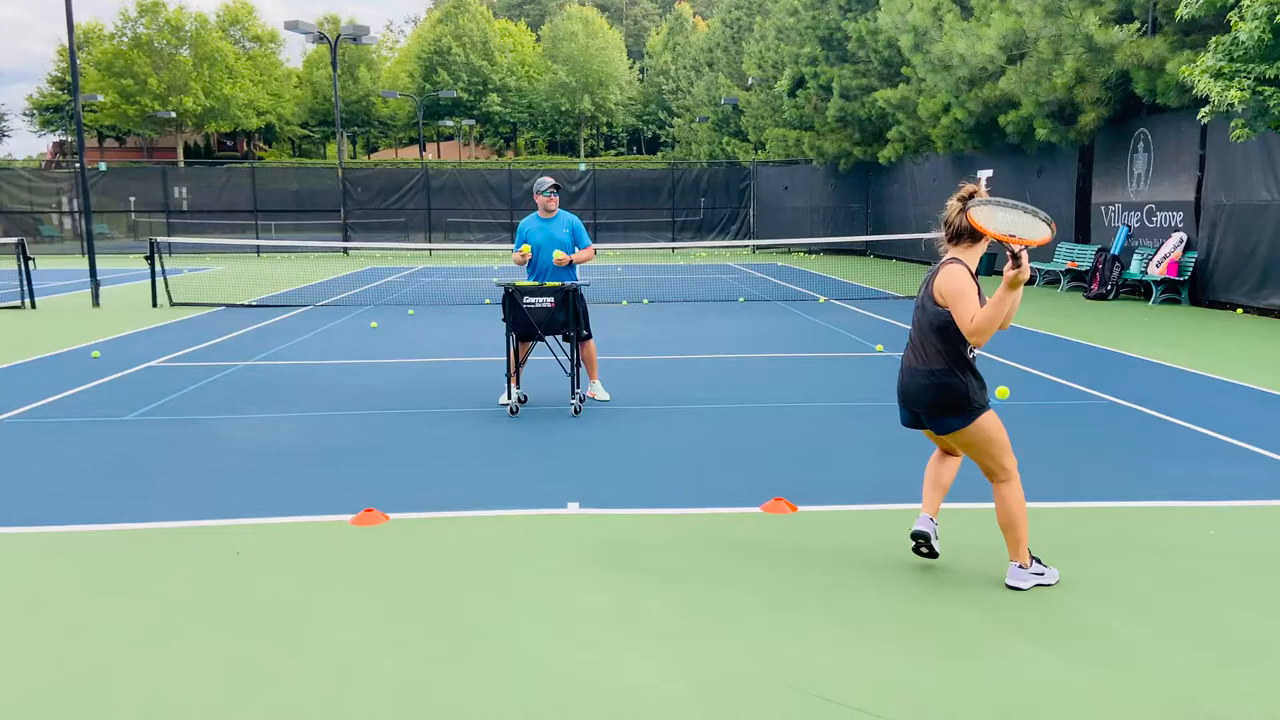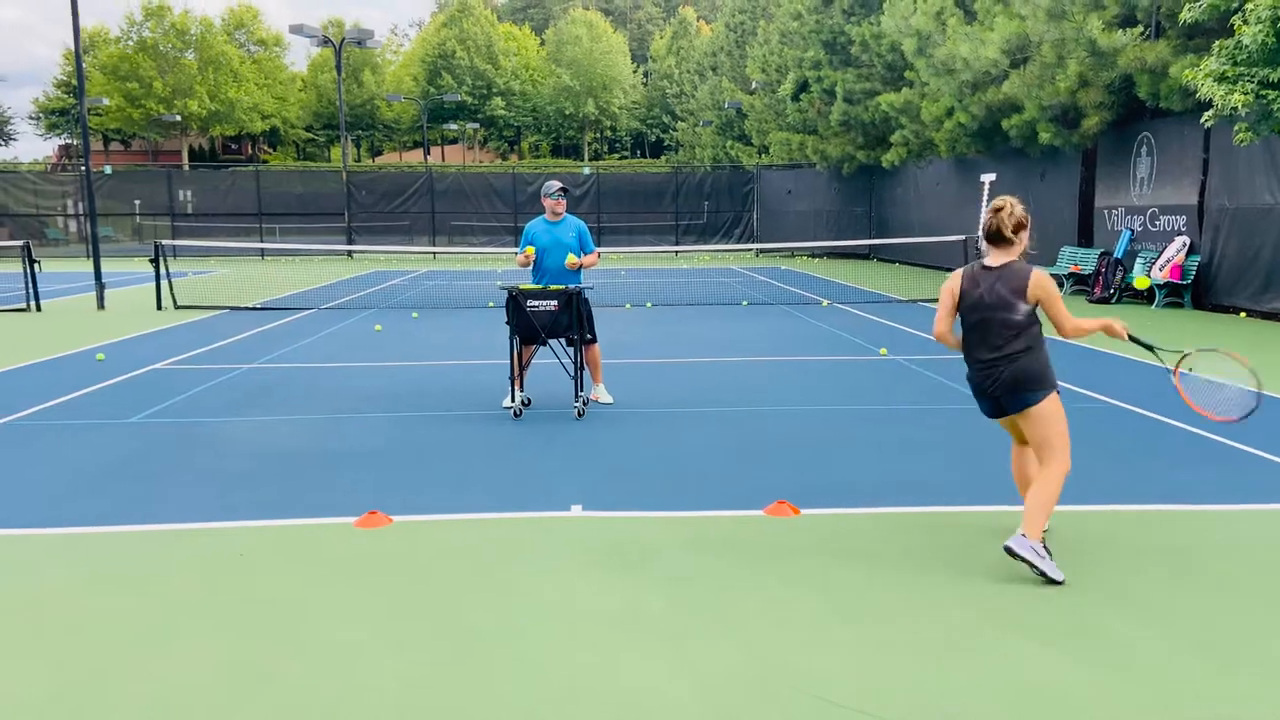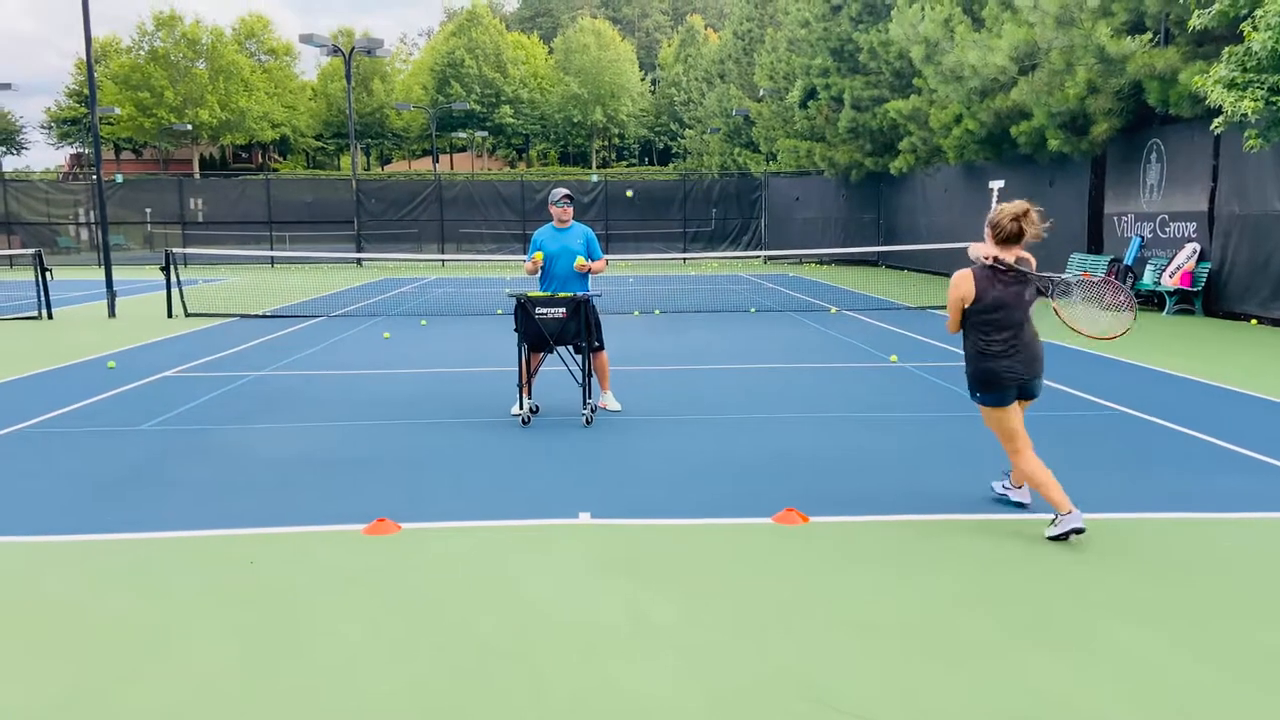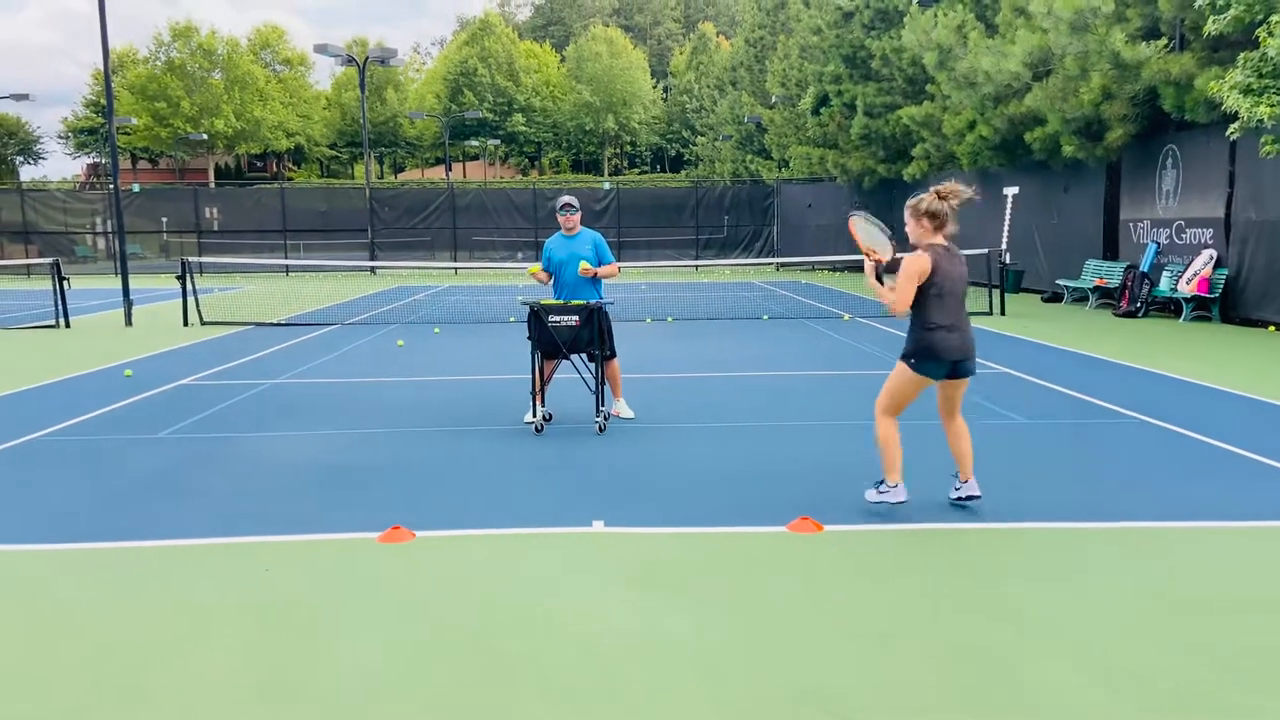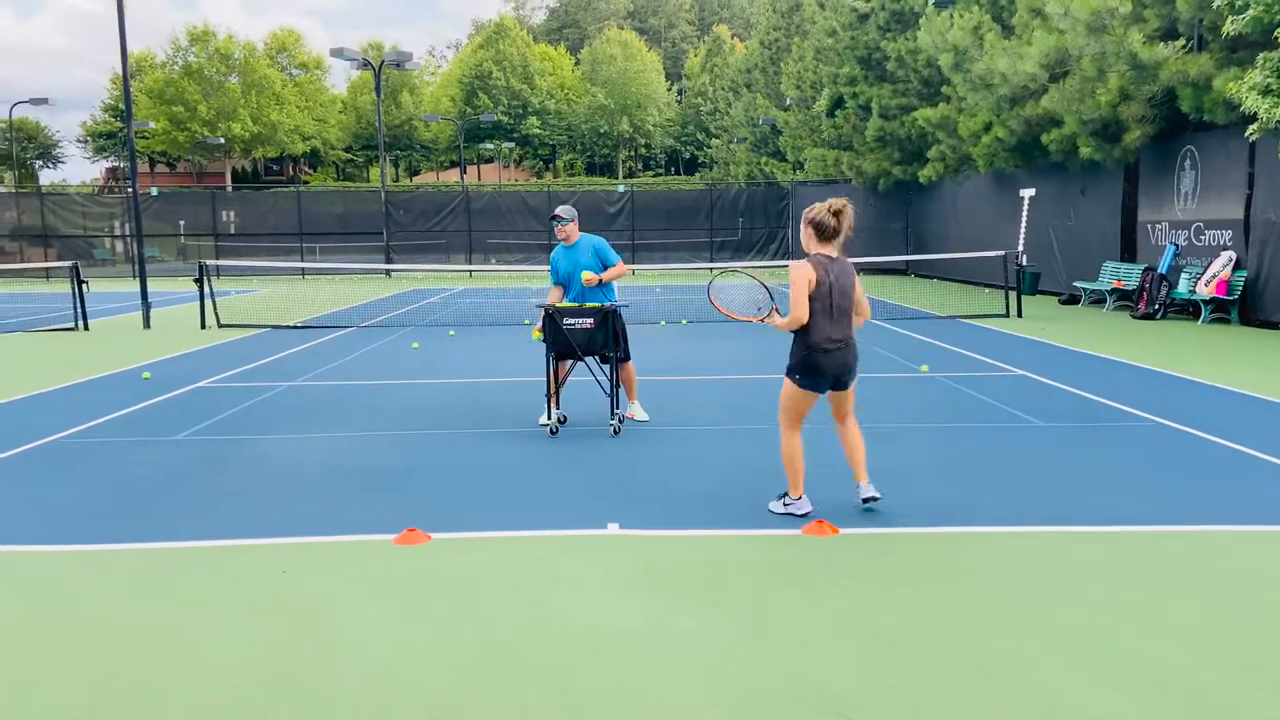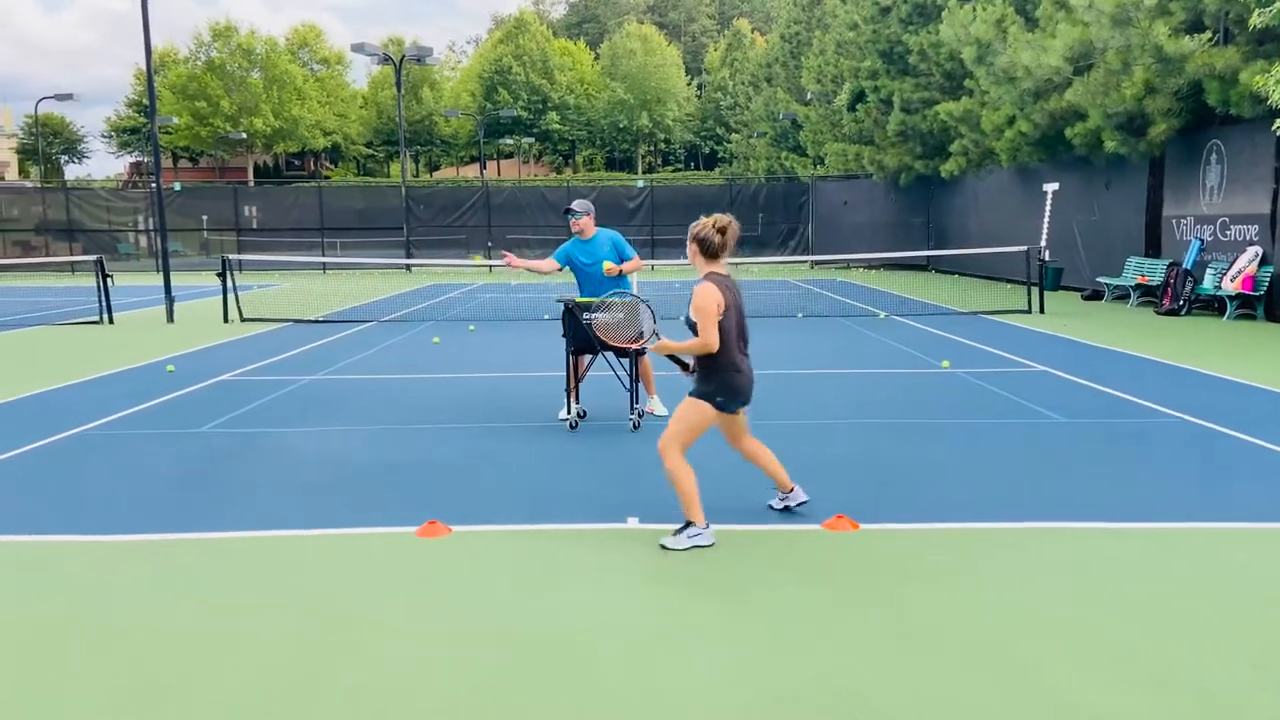
dt=0.4s
person 1, frame 1
left shoulder: (950, 270)
right shoulder: (955, 274)
left elbow: (986, 324)
right elbow: (977, 332)
left wrist: (1011, 285)
right wrist: (1010, 285)
left hip: (915, 390)
right hip: (948, 392)
left knee: (949, 450)
right knee: (1006, 477)
left ankle: (926, 518)
right ankle: (1022, 566)
person 1, frame 2
left shoulder: (959, 279)
right shoulder: (1034, 276)
left elbow: (941, 332)
right elbow: (1068, 328)
right wrist: (1105, 324)
left hip: (987, 384)
right hip: (1029, 379)
left knee: (1022, 442)
right knee: (1056, 463)
left ankle: (1035, 516)
right ankle: (1027, 538)
person 1, frame 3
left shoulder: (965, 279)
right shoulder: (1027, 267)
left elbow: (952, 325)
right elbow: (995, 271)
right wrist: (982, 254)
left hip: (991, 374)
right hip: (1028, 366)
left knee: (1019, 452)
right knee: (1011, 430)
left ankle: (1066, 512)
right ankle: (1017, 485)
person 1, frame 4
left shoulder: (917, 259)
right shoulder: (956, 256)
left elbow: (898, 306)
left wrist: (873, 284)
right wrist: (904, 281)
left hip: (928, 349)
right hip: (962, 347)
left knee: (884, 412)
right knee: (951, 416)
left ankle: (893, 486)
right ankle: (966, 483)
person 1, frame 5
left shoulder: (802, 269)
right shoulder: (847, 268)
left elbow: (799, 318)
right elbow: (863, 313)
left wrist: (780, 323)
left hip: (811, 360)
right hip: (846, 358)
left knee: (790, 426)
right knee: (845, 419)
left ankle: (795, 498)
right ankle: (864, 484)
person 1, frame 6
left shoulder: (704, 290)
right shoulder: (727, 283)
left elbow: (709, 344)
left wrist: (672, 346)
right wrist: (684, 347)
left hip: (717, 385)
right hip: (735, 380)
left knee: (669, 449)
right knee: (741, 441)
left ankle: (697, 527)
right ankle: (790, 490)
person 2, frame 1
left shoulder: (571, 221)
right shoulder: (525, 225)
left elbow: (589, 252)
right elbow: (516, 255)
left wrist: (570, 259)
right wrist: (521, 258)
left knee: (584, 338)
right knee: (522, 340)
left ankle: (594, 385)
person 2, frame 2
left shoulder: (578, 225)
right shoulder: (532, 227)
left elbow: (594, 257)
right elbow: (520, 259)
left wrist: (580, 263)
right wrist: (525, 259)
left knee: (589, 342)
right knee: (525, 343)
left ankle: (598, 388)
right ankle: (516, 390)
person 2, frame 3
left shoulder: (585, 232)
right shoulder: (540, 235)
left elbow: (601, 264)
right elbow: (529, 268)
left wrist: (589, 267)
right wrist: (533, 265)
left knee: (597, 349)
right knee: (533, 350)
left ankle: (606, 395)
right ankle: (524, 398)
person 2, frame 4
left shoulder: (594, 238)
right shoulder: (551, 244)
left elbow: (613, 269)
right elbow: (546, 275)
left wrist: (595, 272)
right wrist: (538, 276)
left knee: (608, 357)
right knee: (547, 357)
left ankle: (619, 403)
person 2, frame 5
left shoulder: (595, 243)
right shoulder: (556, 255)
left elbow: (621, 268)
right elbow: (557, 290)
left wrist: (599, 278)
right wrist: (544, 317)
left knee: (622, 360)
right knee: (559, 359)
left ankle: (633, 405)
right ankle: (552, 408)
person 2, frame 6
left shoulder: (613, 238)
right shoulder: (570, 248)
left elbow: (637, 262)
right elbow: (547, 266)
left wrist: (620, 269)
right wrist: (520, 263)
left knee: (640, 354)
right knee: (577, 353)
left ankle: (653, 400)
right ankle: (572, 402)
